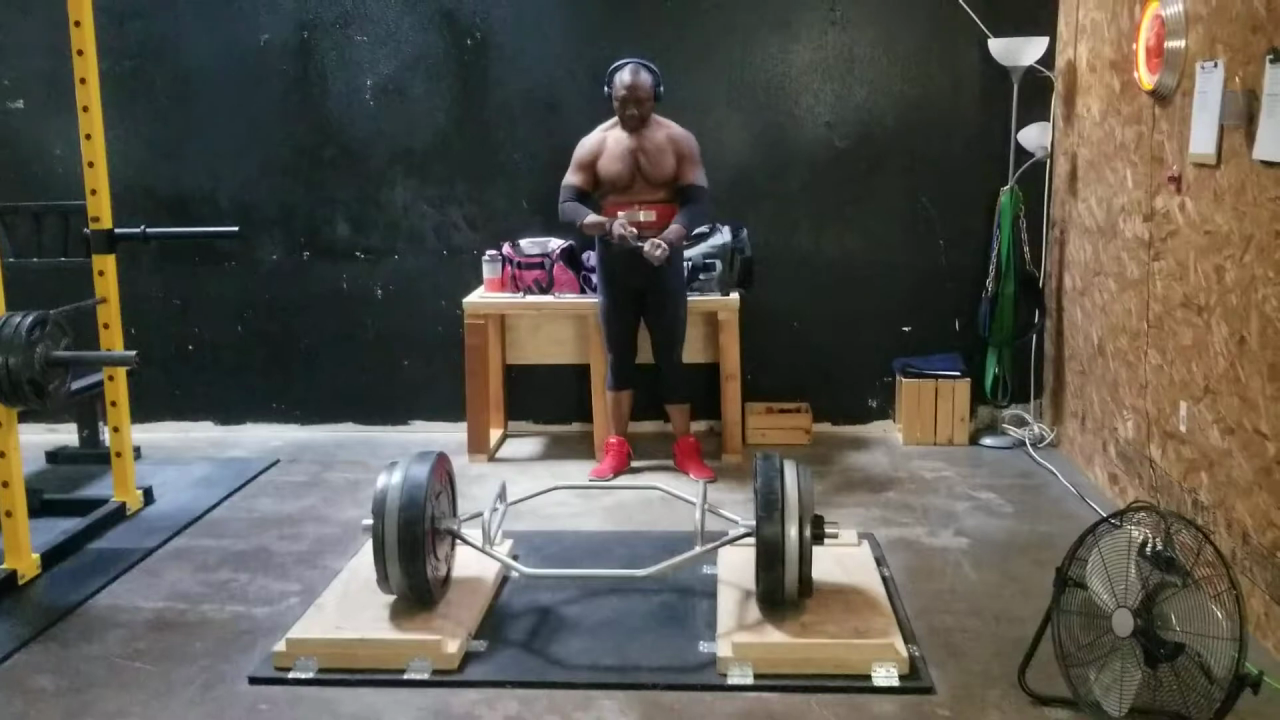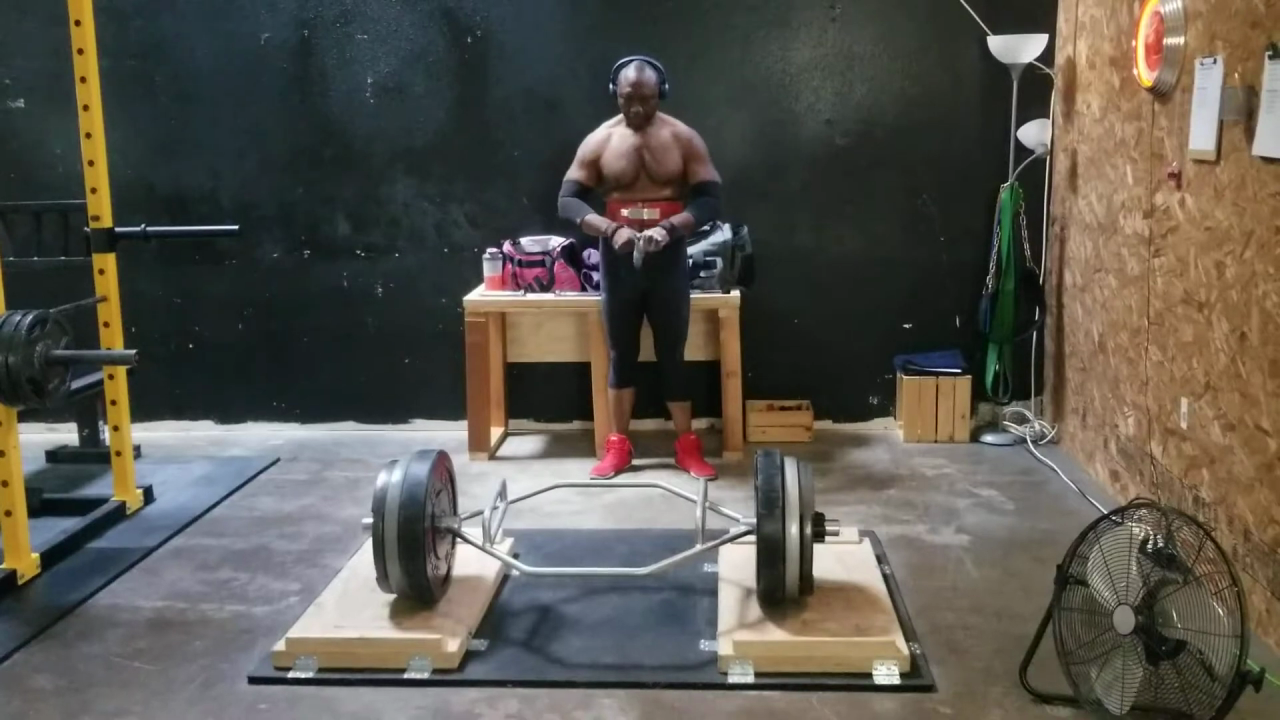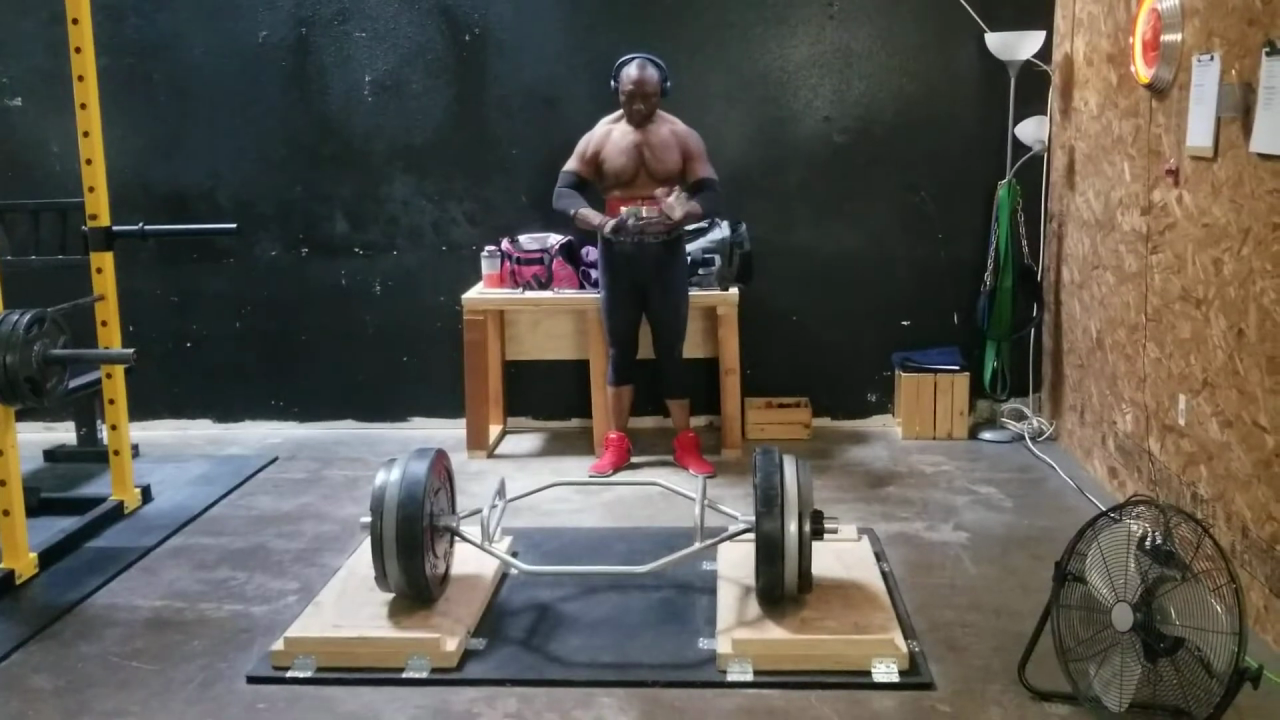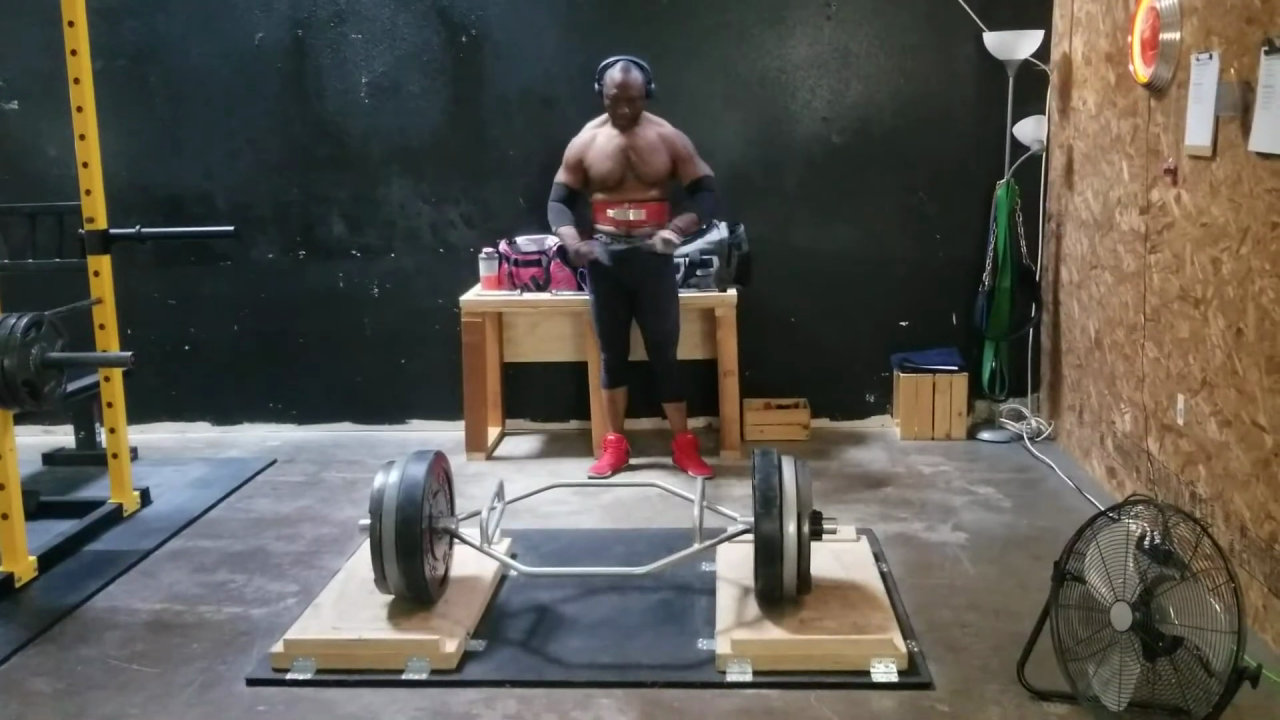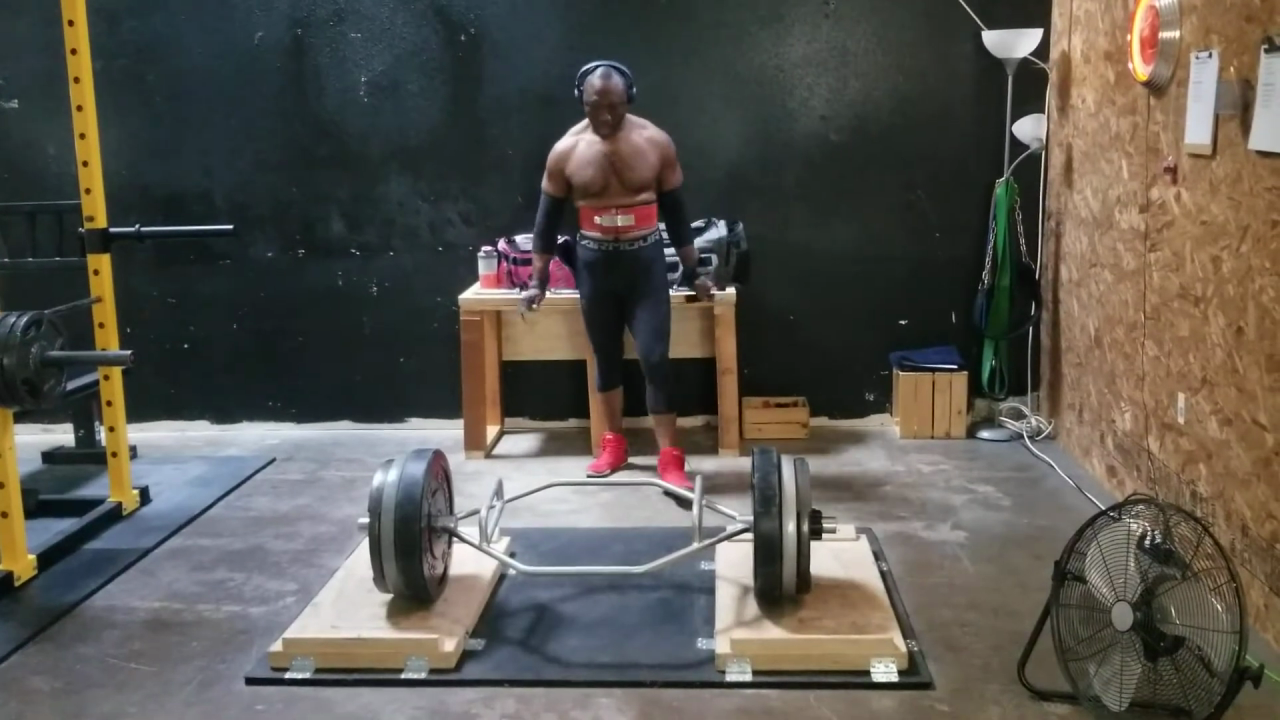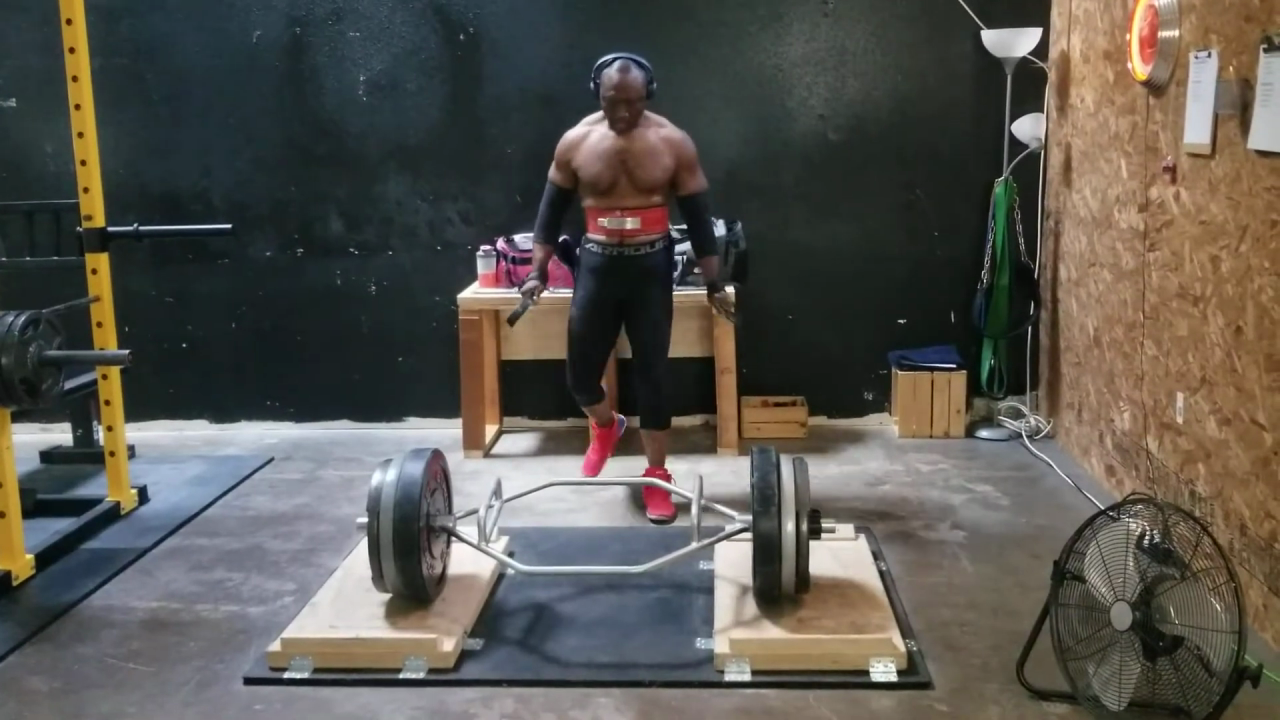
dt=0.4s
person 1, frame 1
left shoulder: (680, 141)
right shoulder: (593, 144)
left elbow: (696, 204)
right elbow: (568, 205)
left wrist: (668, 241)
right wrist: (607, 224)
left hip: (664, 259)
right hip: (614, 259)
left knee: (670, 355)
right knee: (619, 356)
left ankle: (686, 447)
right ankle: (617, 447)
person 1, frame 2
left shoulder: (685, 139)
right shoulder: (598, 142)
left elbow: (710, 200)
right elbow: (567, 201)
left wrist: (670, 227)
right wrist: (609, 229)
left hip: (669, 257)
right hip: (619, 259)
left knee: (672, 354)
right knee: (621, 353)
left ankle: (687, 445)
right ankle: (618, 445)
person 1, frame 3
left shoulder: (684, 137)
right shoulder: (598, 138)
left elbow: (712, 196)
right elbow: (563, 193)
left wrist: (684, 209)
right wrist: (601, 221)
left hip: (666, 253)
right hip: (618, 254)
left knee: (670, 351)
right knee: (620, 351)
left ankle: (686, 443)
right ankle: (617, 442)
person 1, frame 4
left shoulder: (671, 139)
right shoulder: (584, 143)
left elbow: (706, 192)
right elbow: (559, 202)
left wrist: (677, 228)
right wrist: (571, 239)
left hip: (653, 257)
right hip: (604, 258)
left knee: (664, 354)
right knee: (612, 354)
left ankle: (684, 444)
right ankle: (615, 444)
person 1, frame 5
left shoulder: (656, 142)
right shoulder: (565, 150)
left elbow: (675, 210)
right elbow: (548, 218)
left wrist: (692, 272)
right wrist: (538, 280)
left hip: (645, 260)
right hip: (594, 262)
left knee: (654, 359)
right knee: (606, 358)
left ankle: (670, 458)
right ankle: (613, 443)
person 1, frame 6
left shoulder: (674, 143)
right shoulder: (575, 142)
left elbow: (697, 216)
right elbow: (552, 208)
left wrist: (713, 284)
right wrist: (538, 271)
left hip: (652, 266)
right hip: (596, 264)
left knee: (651, 374)
right knee: (580, 370)
left ankle: (656, 476)
right ankle: (606, 426)
